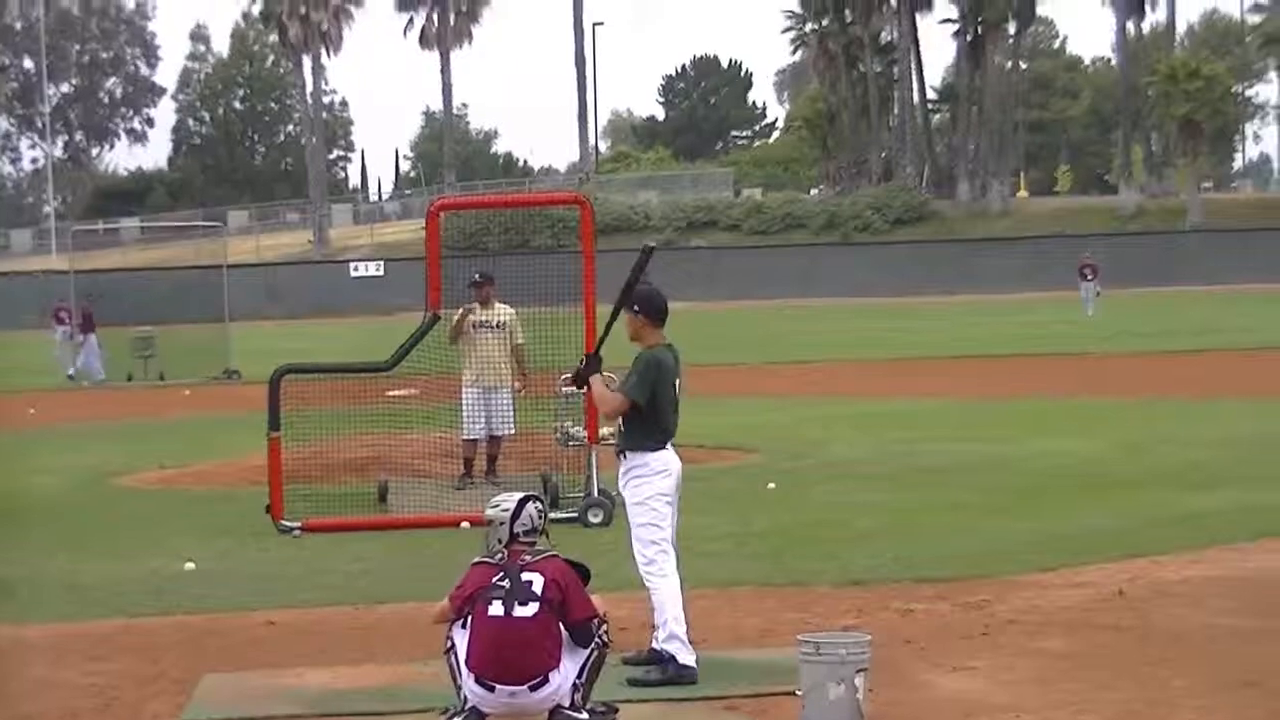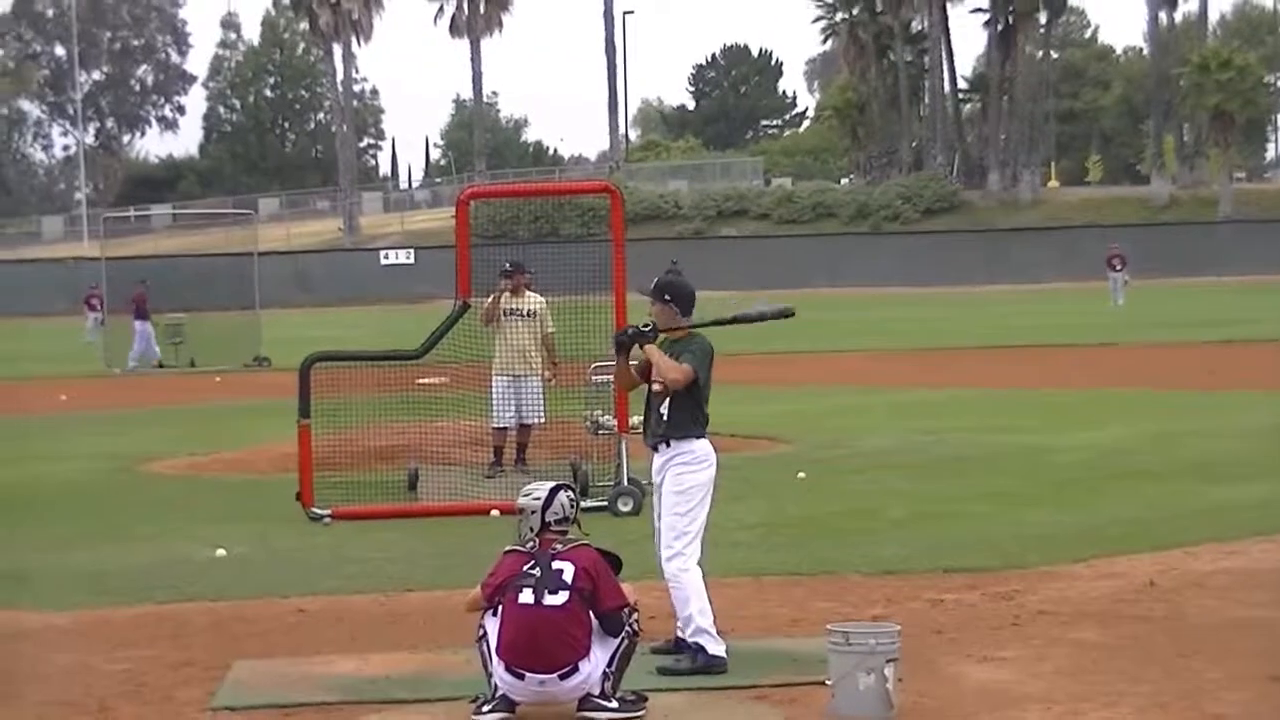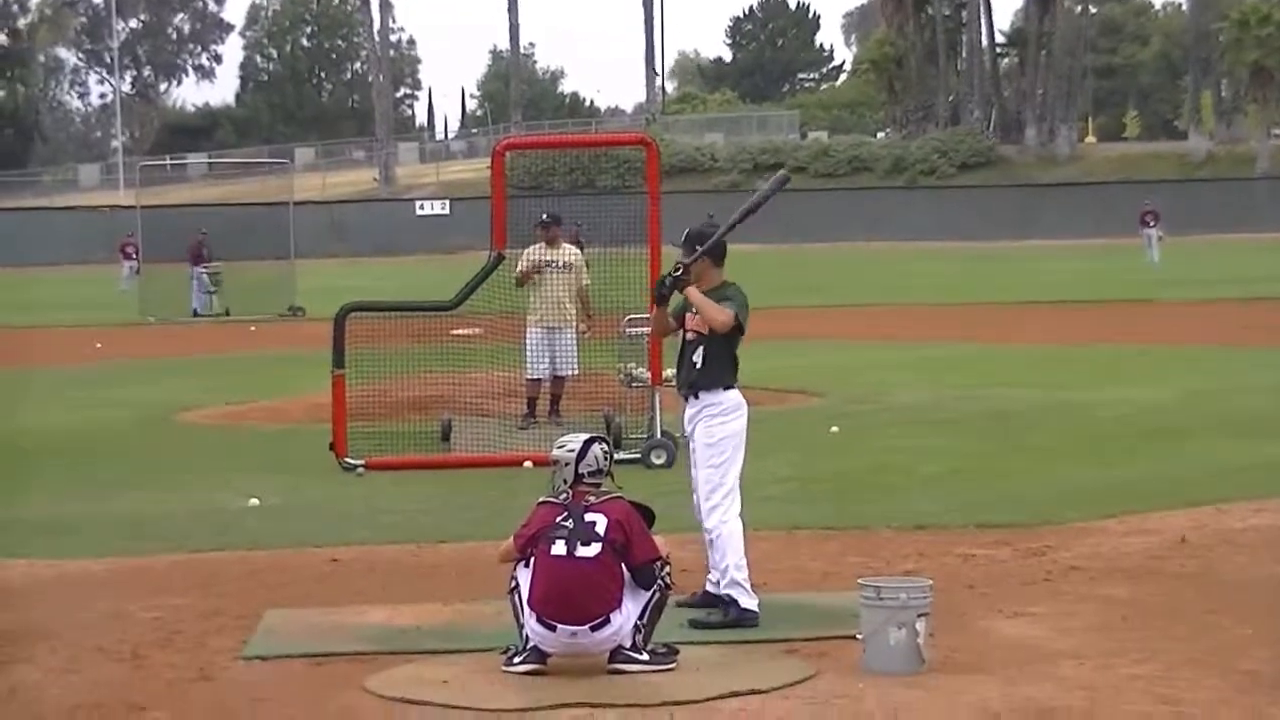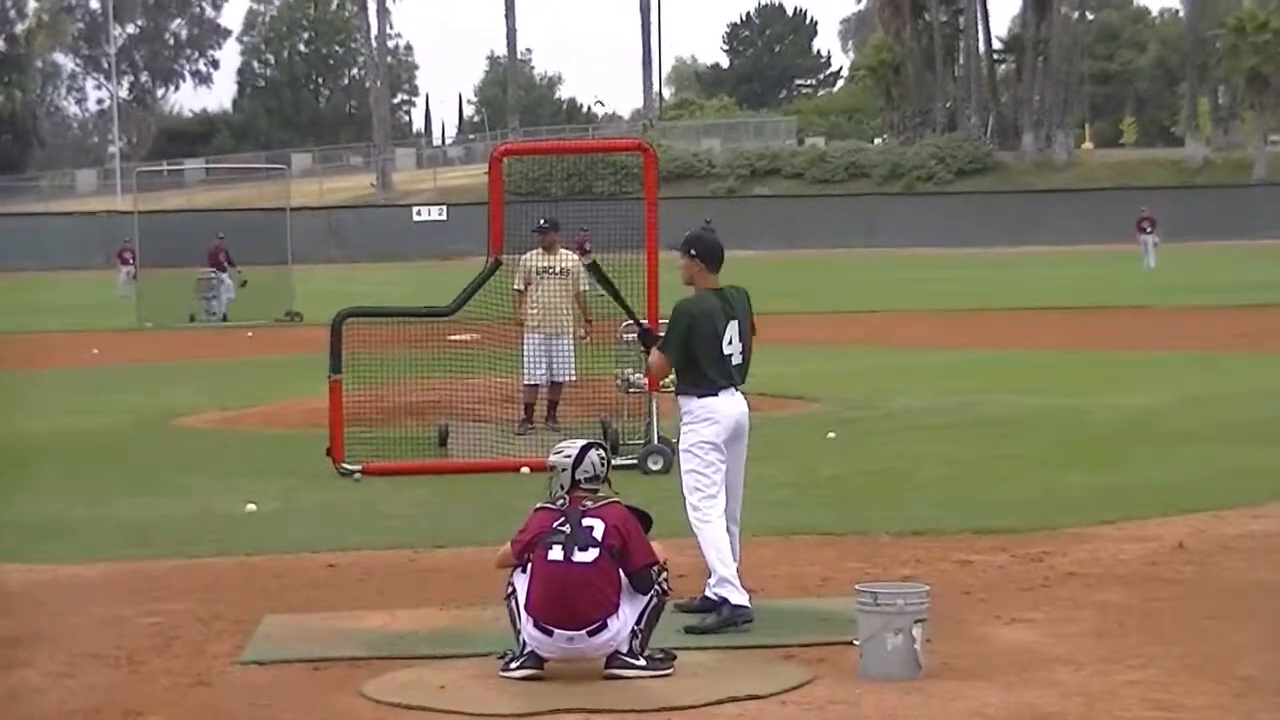
dt=0.5s
person 1, frame 1
left shoulder: (651, 361)
right shoulder: (664, 356)
left elbow: (610, 409)
right elbow: (624, 399)
left wrist: (593, 374)
right wrist: (594, 379)
left hip: (647, 468)
right hip: (655, 462)
left knee: (655, 563)
right knee: (660, 559)
left ankle: (679, 658)
right ankle: (666, 643)
person 1, frame 2
left shoulder: (698, 346)
right shoulder: (665, 346)
left elbow: (676, 378)
right elbow: (626, 384)
left wrist: (648, 344)
right wrist: (623, 352)
left hip: (688, 458)
right hip: (666, 456)
left knee: (677, 556)
right knee: (675, 552)
left ankle: (709, 649)
right ankle: (690, 633)
person 1, frame 3
left shoulder: (731, 295)
right shoulder: (701, 296)
left elbow: (721, 323)
right elbow: (661, 330)
left wrist: (686, 288)
right wrist: (662, 301)
left hip: (718, 407)
right hip: (700, 406)
left knee: (720, 506)
right knee: (708, 504)
left ankle: (741, 602)
right ankle: (719, 586)
person 1, frame 4
left shoulder: (688, 309)
right shoulder: (740, 298)
left elbow: (659, 369)
left wrist: (653, 346)
left hip: (705, 412)
right hip: (735, 404)
left knee: (704, 509)
right knee: (727, 508)
left ankle: (733, 599)
right ankle: (721, 590)
person 2, frame 1
left shoulder: (479, 570)
right shoulder: (556, 568)
left elbow: (438, 616)
right elbow: (585, 635)
right wrist: (594, 609)
left hip: (484, 695)
right hip: (541, 695)
left knee: (458, 625)
right knee: (595, 626)
person 2, frame 2
left shoulder: (512, 558)
right shoulder: (587, 557)
left elbow: (470, 604)
right elbow: (615, 624)
right wrist: (625, 598)
left hip: (514, 684)
right hip: (572, 685)
left knee: (490, 612)
right knee: (627, 614)
left ankle: (500, 698)
right ankle: (598, 695)
person 2, frame 3
left shoulder: (544, 510)
right shoulder: (620, 509)
left elbow: (503, 555)
right elbow: (648, 577)
right wrist: (655, 550)
left hip: (546, 634)
right hip: (604, 635)
left knee: (523, 565)
right knee: (659, 566)
left ankle: (530, 649)
right ankle: (630, 648)
person 2, frame 4
left shoulder: (542, 516)
right shoulder: (617, 514)
left elbow: (501, 560)
right elbow: (644, 583)
left hip: (544, 640)
right hip: (601, 640)
left knee: (519, 571)
right knee: (656, 573)
left ankle: (528, 655)
right ankle: (627, 653)
person 3, frame 1
left shoulder: (508, 313)
right shoulder: (465, 313)
left elbow: (517, 346)
right elbow: (452, 339)
left wrist: (521, 374)
right wrist: (463, 316)
left hip: (501, 381)
right hip: (473, 381)
left knee: (497, 429)
right knee: (471, 429)
left ankle: (491, 470)
right ankle: (467, 473)
person 3, frame 2
left shoulder: (538, 301)
right shoulder: (496, 299)
left elbow: (547, 334)
right elbow: (486, 320)
left wrist: (552, 363)
right wrist: (499, 294)
left hip: (531, 369)
right hip: (503, 369)
left knee: (527, 417)
right knee: (500, 418)
left ankle: (521, 458)
right ankle: (497, 461)
person 3, frame 3
left shoulder: (574, 254)
right shoulder: (531, 252)
left elbow: (582, 287)
right elbow: (518, 281)
left wrist: (587, 315)
right wrist: (529, 272)
left hip: (565, 321)
right hip: (538, 321)
left knee: (561, 369)
right knee: (534, 369)
left ankle: (554, 410)
right ankle: (530, 412)
person 3, frame 4
left shoulder: (572, 260)
right shoulder: (528, 259)
left elbow: (579, 292)
right elbow: (519, 289)
left wrist: (586, 320)
right wrist: (519, 311)
left hip: (563, 327)
right hip: (535, 327)
left knee: (558, 375)
right knee: (532, 375)
left ankle: (551, 415)
right ankle: (527, 418)
